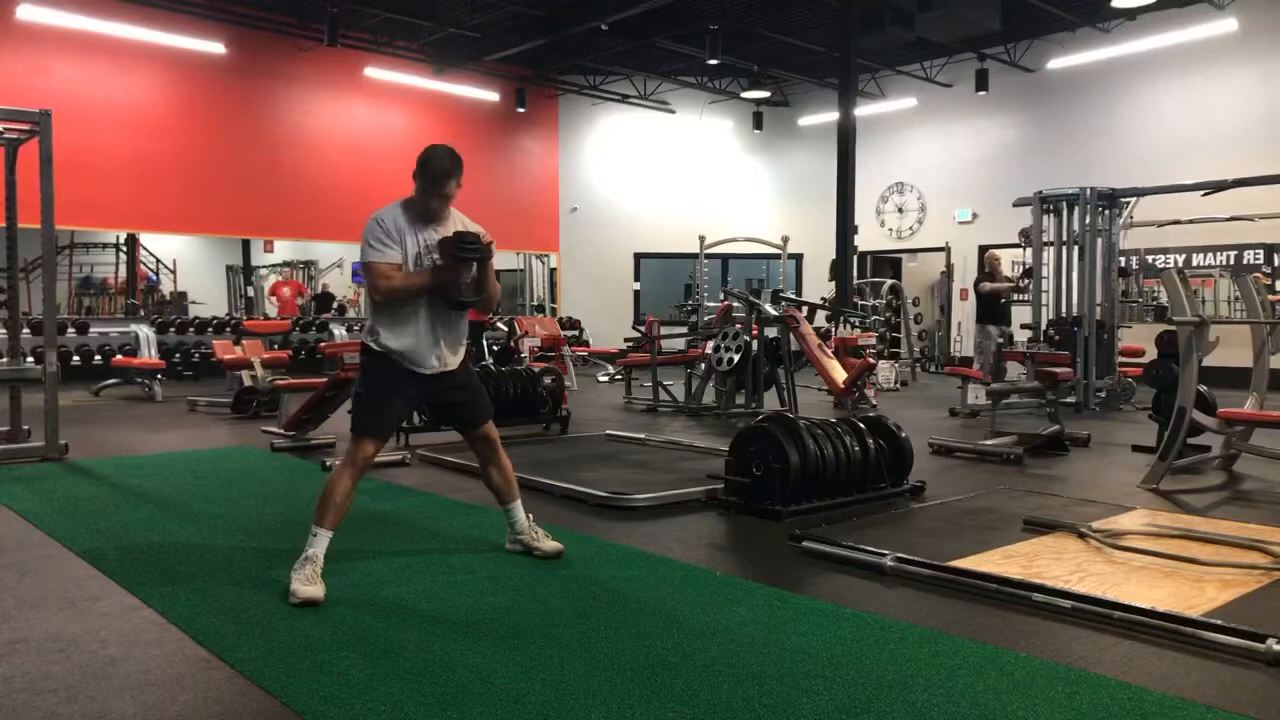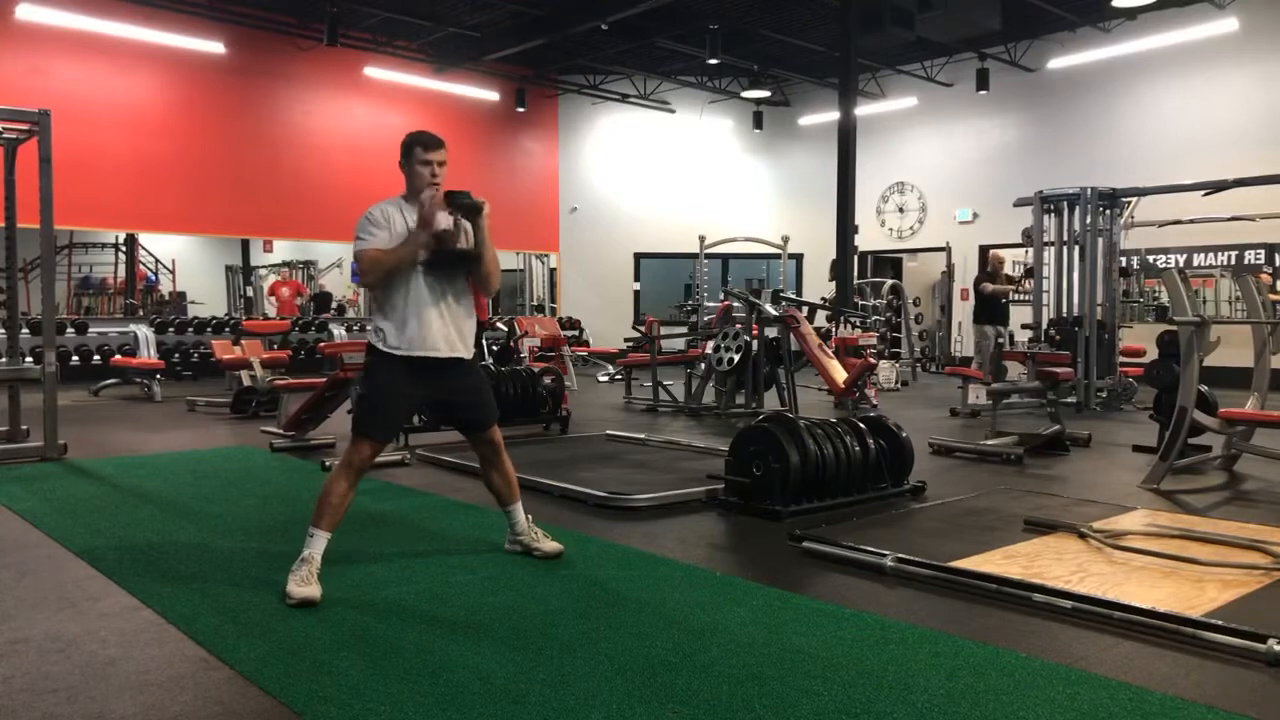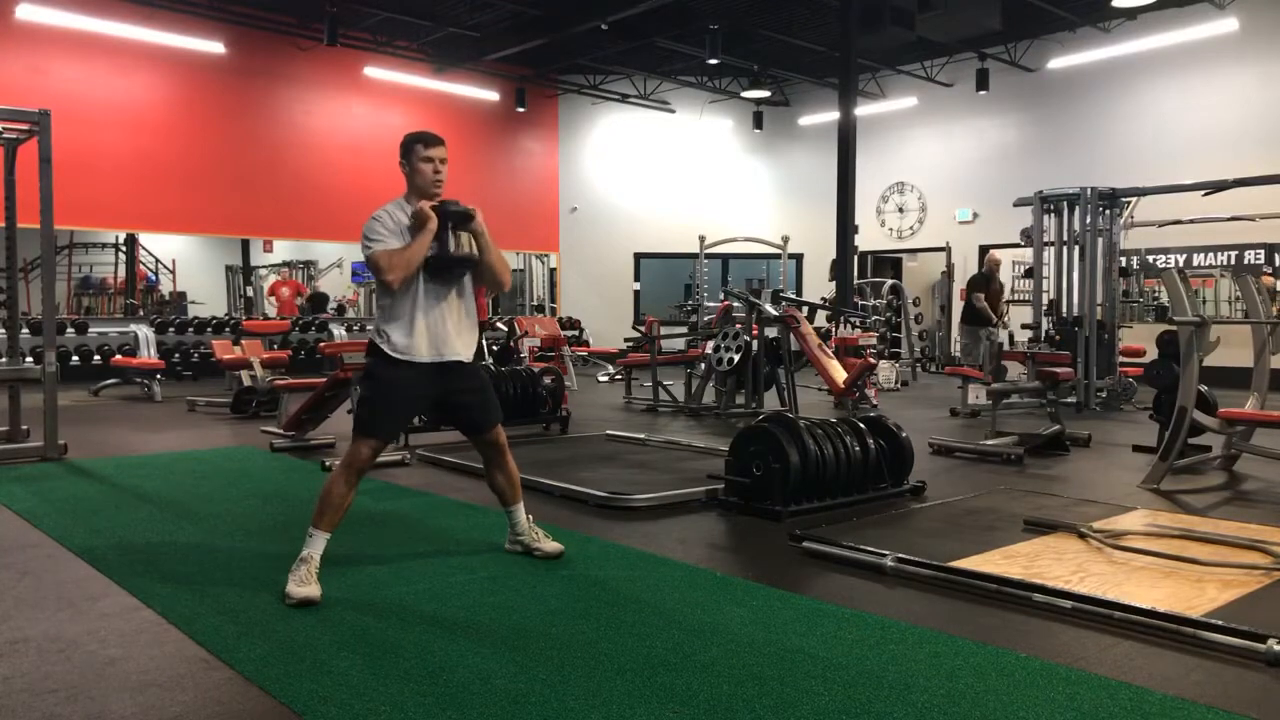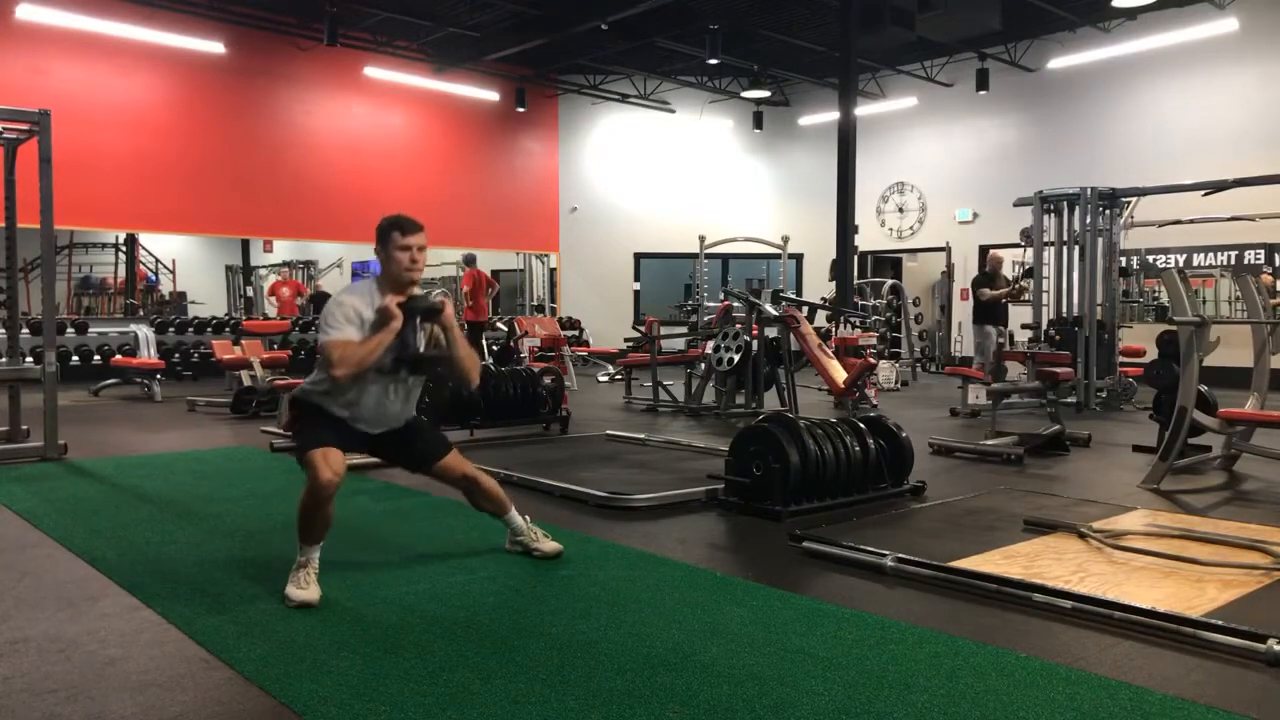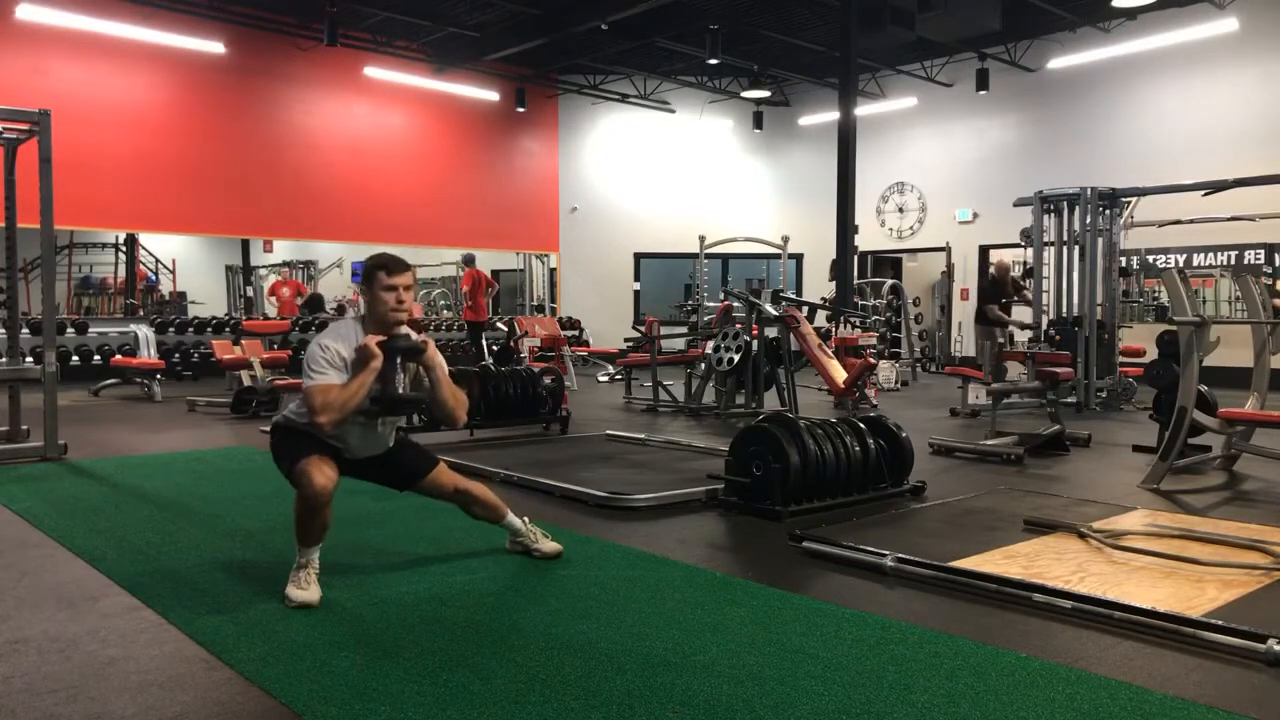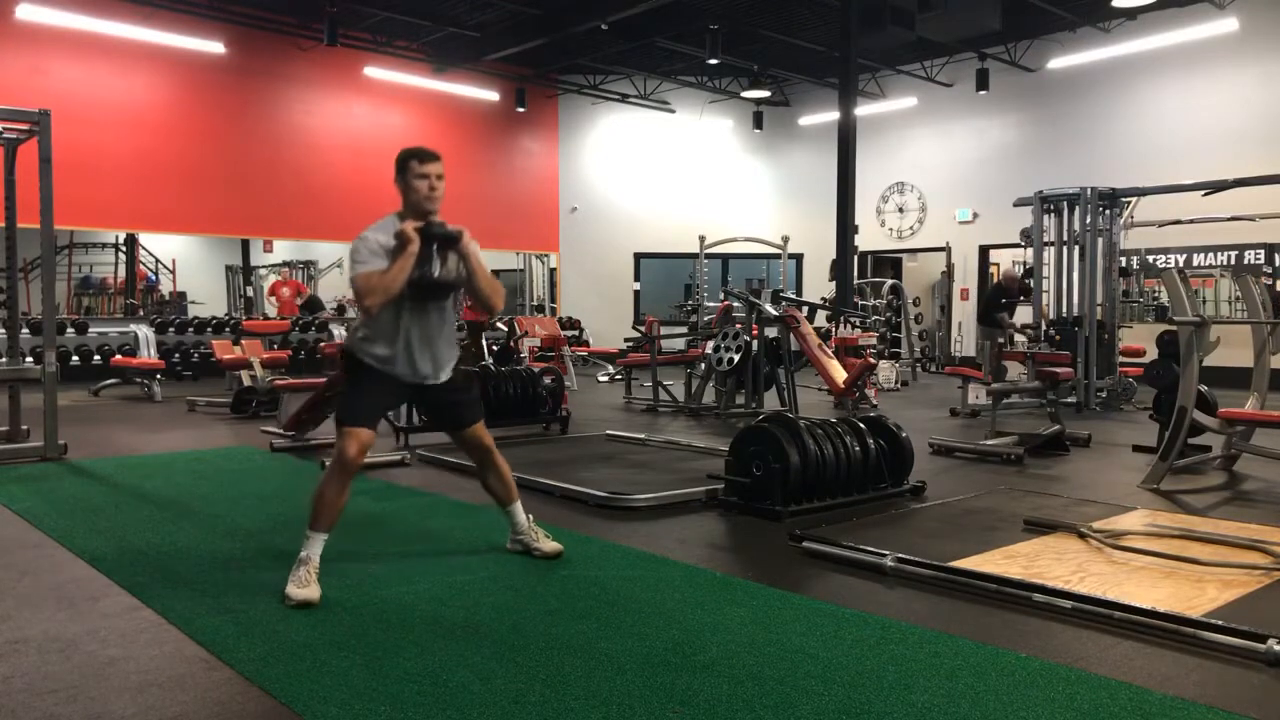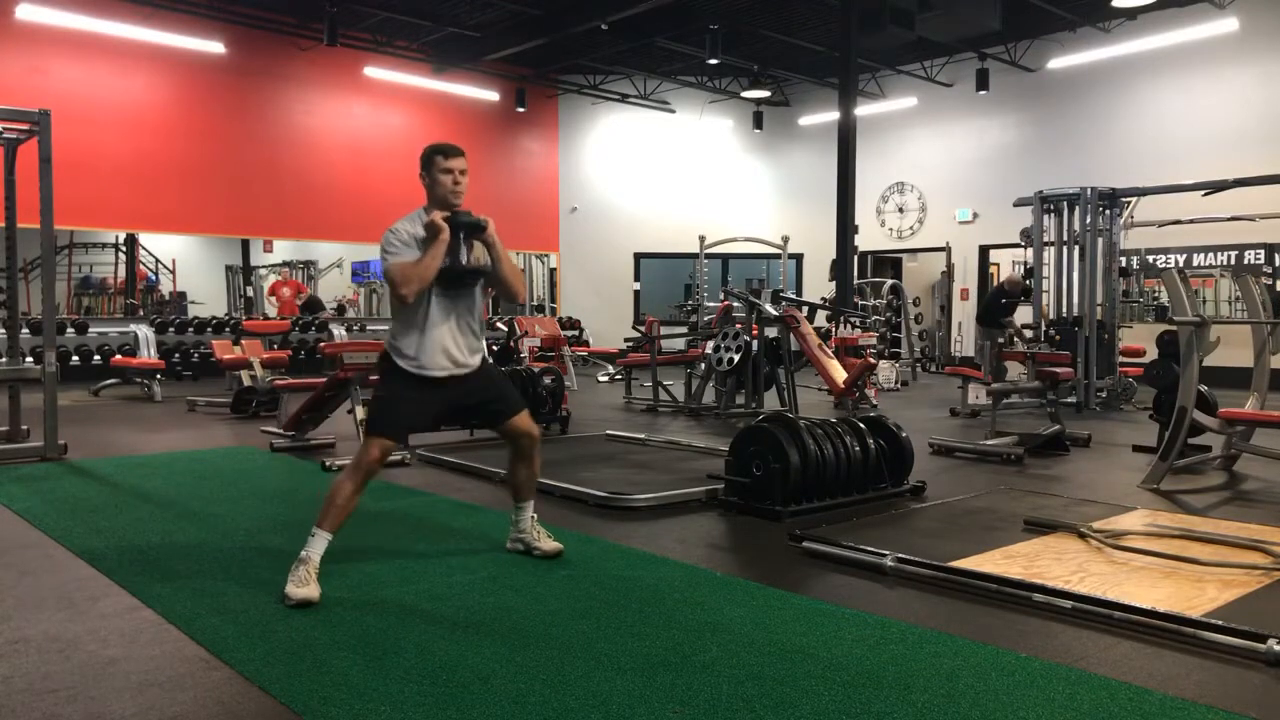
dt=0.7s
person 1, frame 1
left shoulder: (469, 230)
right shoulder: (386, 222)
left elbow: (488, 304)
right elbow: (381, 290)
left wrist: (485, 262)
right wrist: (440, 274)
left hip: (449, 359)
right hip: (391, 359)
left knee: (488, 440)
right knee: (359, 454)
left ankle: (521, 530)
right ankle: (312, 558)
person 1, frame 2
left shoulder: (460, 222)
right shoulder: (381, 216)
left elbow: (488, 285)
right elbow: (370, 274)
left wrist: (480, 228)
right wrist: (421, 232)
left hip: (456, 356)
right hip: (397, 358)
left knee: (491, 443)
right knee: (358, 456)
left ankle: (520, 531)
right ankle: (310, 558)
person 1, frame 3
left shoulder: (461, 221)
right shoulder: (386, 220)
left elbow: (501, 284)
right elbow: (391, 276)
left wrist: (480, 232)
right wrist: (426, 231)
left hip: (458, 359)
right hip: (399, 360)
left knee: (495, 443)
right knee: (358, 458)
left ankle: (521, 531)
right ankle: (308, 559)
person 1, frame 4
right shoulder: (349, 303)
left elbow: (470, 378)
right elbow: (339, 369)
left wrist: (450, 327)
right wrist: (391, 326)
left hip: (393, 419)
right hip: (328, 411)
left knee: (466, 473)
right knee: (326, 477)
left ankle: (521, 531)
right ankle: (306, 563)
person 1, frame 5
left shoulder: (418, 347)
right shoulder: (332, 344)
left elbow: (456, 418)
right elbow: (324, 418)
left wrist: (433, 367)
right wrist: (371, 366)
left hip: (376, 442)
right hip: (306, 435)
left knee: (457, 486)
right knee: (319, 483)
left ankle: (521, 531)
right ankle: (306, 564)
person 1, frame 6
left shoulder: (457, 239)
right shoulder: (375, 239)
left elbow: (494, 304)
right elbow: (370, 302)
left wrist: (467, 253)
right wrist: (409, 250)
left hip: (437, 366)
right hip: (376, 363)
left knee: (483, 446)
right knee: (349, 454)
left ankle: (522, 529)
right ankle: (308, 560)
person 1, frame 7
left shoulder: (479, 232)
right shoulder: (404, 233)
left elbow: (517, 295)
right elbow: (405, 291)
left wrist: (491, 242)
right wrist: (438, 240)
left hip: (469, 367)
right hip: (412, 370)
left knee: (526, 435)
right knee: (368, 459)
left ankle: (523, 529)
right ankle: (308, 560)
